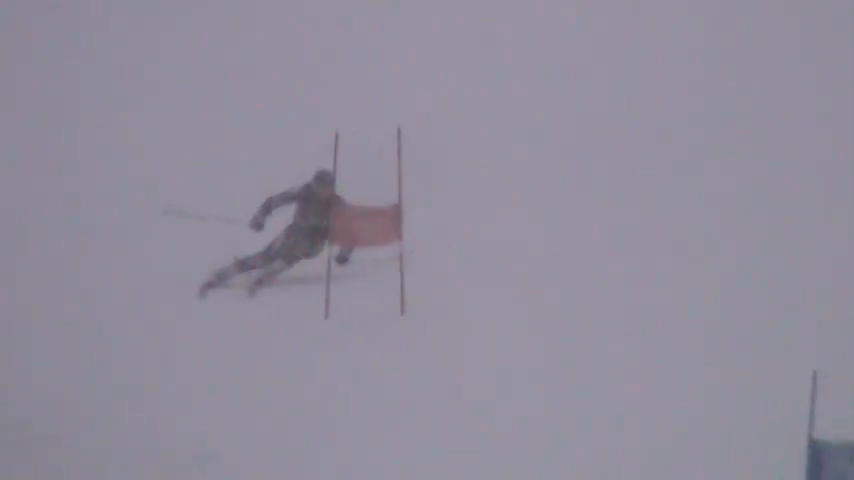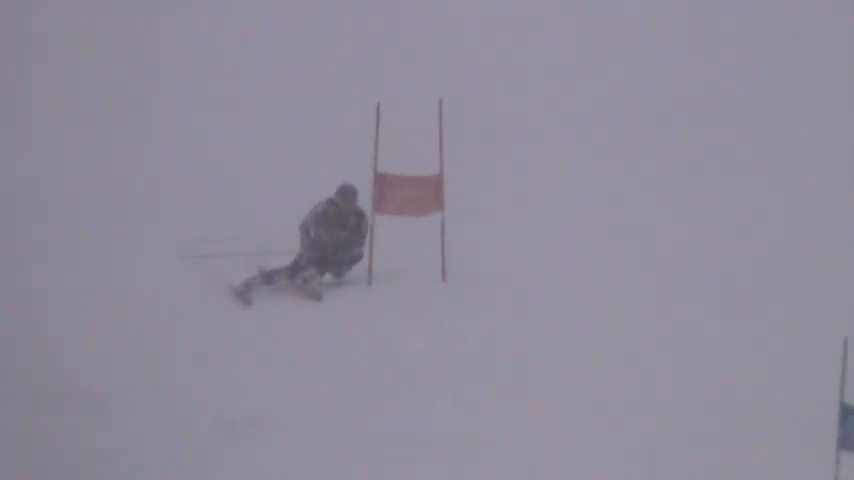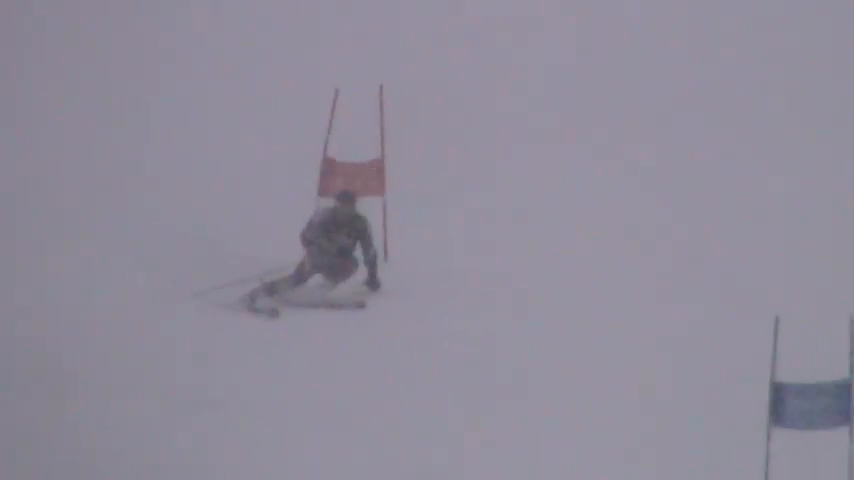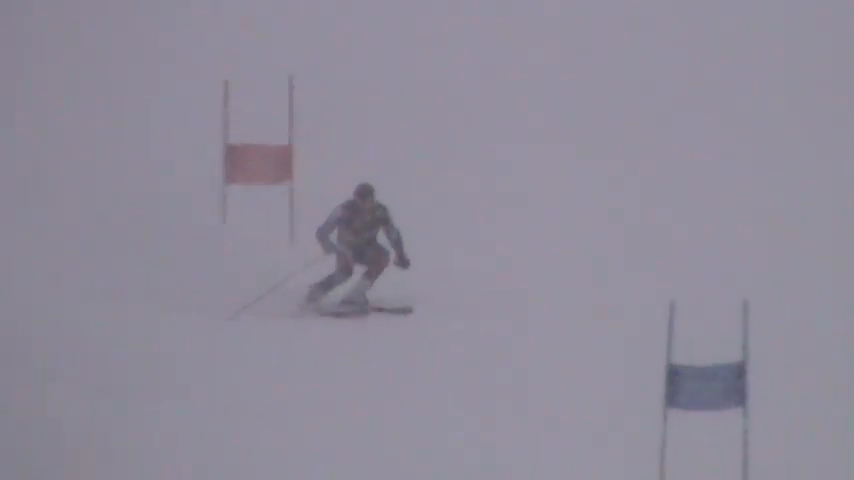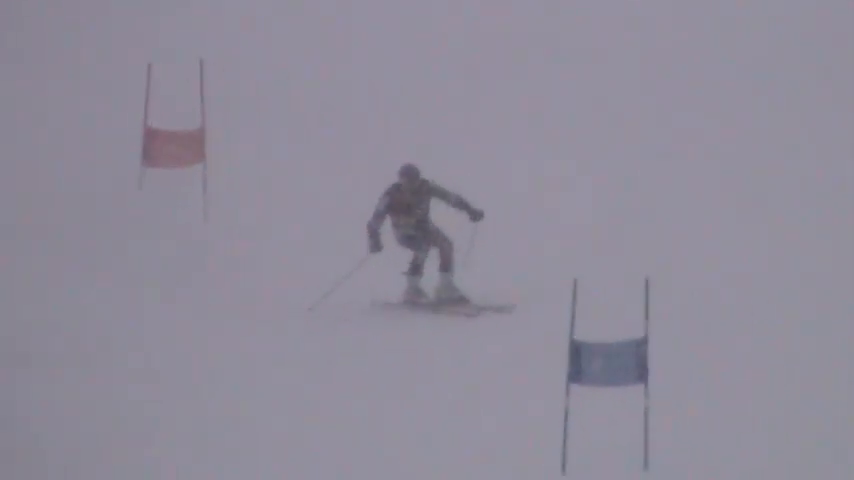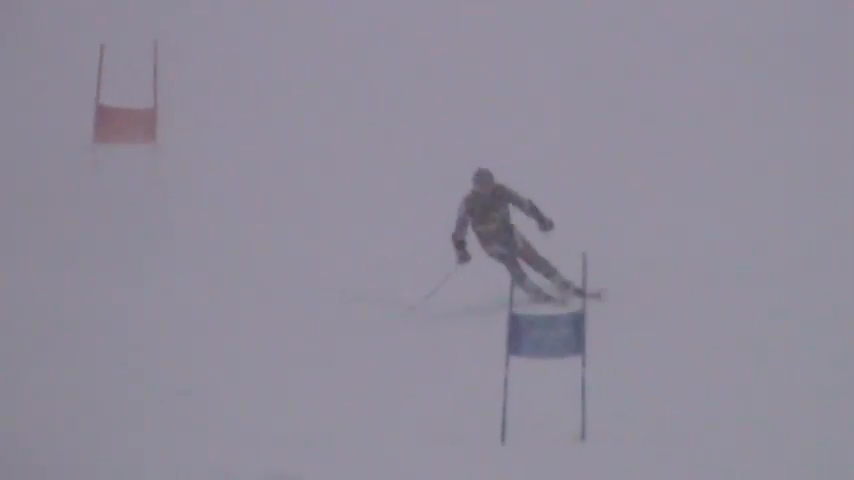
dt=0.2s
person 1, frame 1
left shoulder: (339, 205)
right shoulder: (305, 191)
right elbow: (274, 201)
left wrist: (345, 253)
right wrist: (260, 216)
left hip: (311, 245)
right hip: (292, 235)
right knee: (263, 258)
left ankle: (265, 277)
right ankle: (216, 279)
person 1, frame 2
left shoulder: (359, 218)
right shoulder: (326, 206)
left elbow: (357, 250)
right elbow: (305, 226)
left wrist: (344, 268)
right wrist: (307, 247)
left hip: (335, 255)
right hip: (316, 249)
right knee: (291, 272)
left ankle: (309, 282)
right ankle: (248, 285)
person 1, frame 3
left shoulder: (360, 223)
right shoulder: (324, 215)
left elbow: (369, 250)
right elbow: (305, 236)
left wrist: (372, 275)
right wrist: (313, 251)
left hip: (338, 262)
right hip: (315, 257)
left knee: (351, 264)
right knee: (297, 280)
person 1, frame 4
left shoulder: (380, 210)
right shoulder: (344, 210)
left elbow: (392, 233)
right elbow: (322, 233)
left wrist: (401, 254)
right wrist: (328, 246)
left hip: (367, 248)
right hip: (345, 249)
left knee: (384, 257)
right knee: (344, 273)
left ankle: (355, 296)
right ankle: (315, 292)
person 1, frame 5
left shoulder: (425, 186)
right shoulder: (390, 196)
left elbow: (450, 197)
right elbow: (374, 222)
left wrist: (470, 210)
right wrist: (374, 242)
left hip: (424, 226)
right hip: (404, 232)
left knee: (446, 245)
right knee: (422, 247)
left ankle: (447, 290)
right ankle: (412, 291)
person 1, frame 6
left shoulder: (500, 191)
right shoulder: (467, 203)
left elbow: (524, 203)
right elbow: (459, 232)
left wrist: (540, 219)
right wrist: (461, 251)
left hip: (509, 235)
right hip: (492, 244)
left knee: (538, 262)
right knee: (513, 265)
left ankle: (566, 288)
right ankle: (537, 293)
